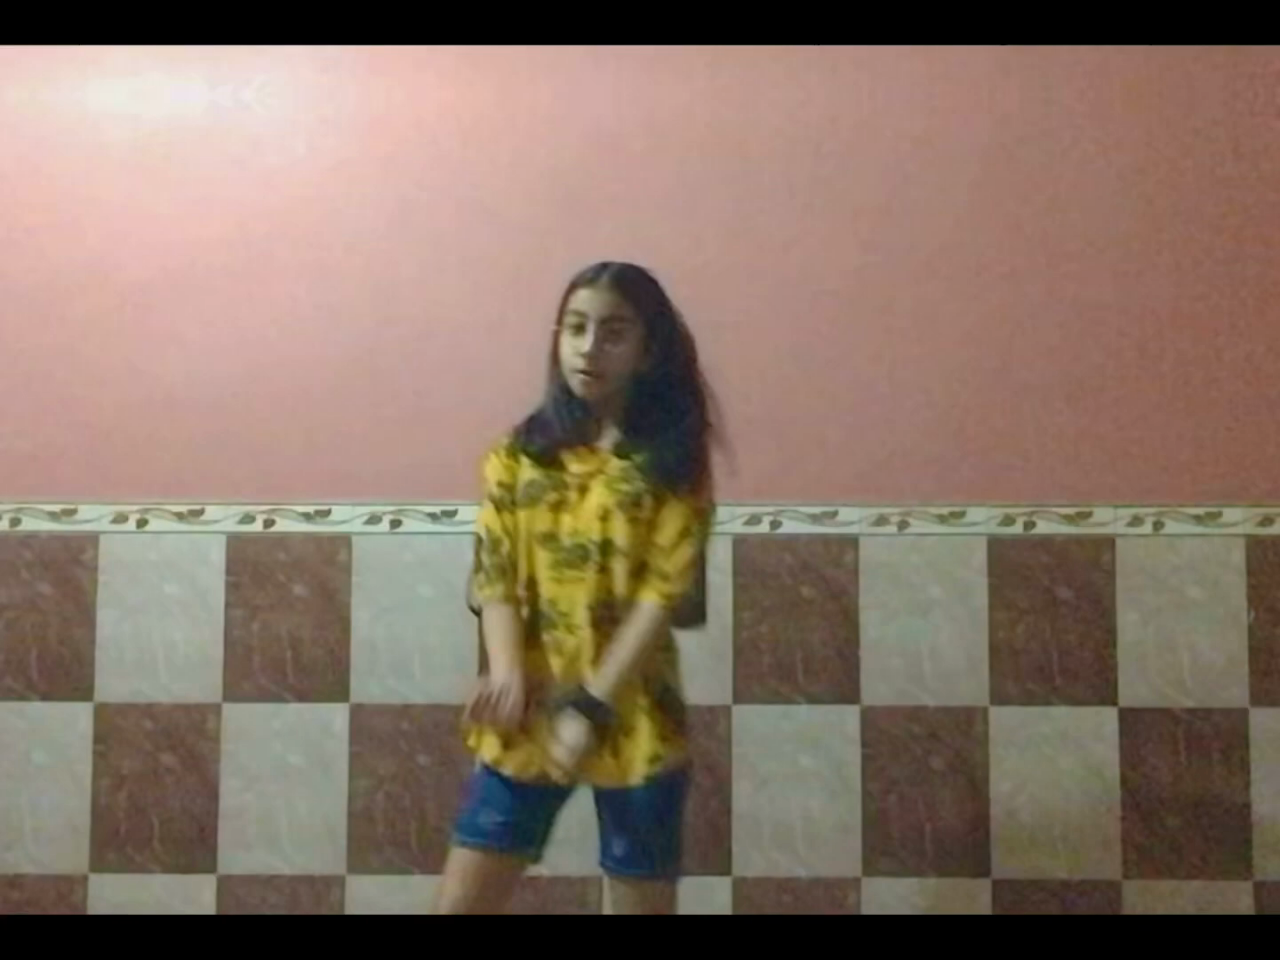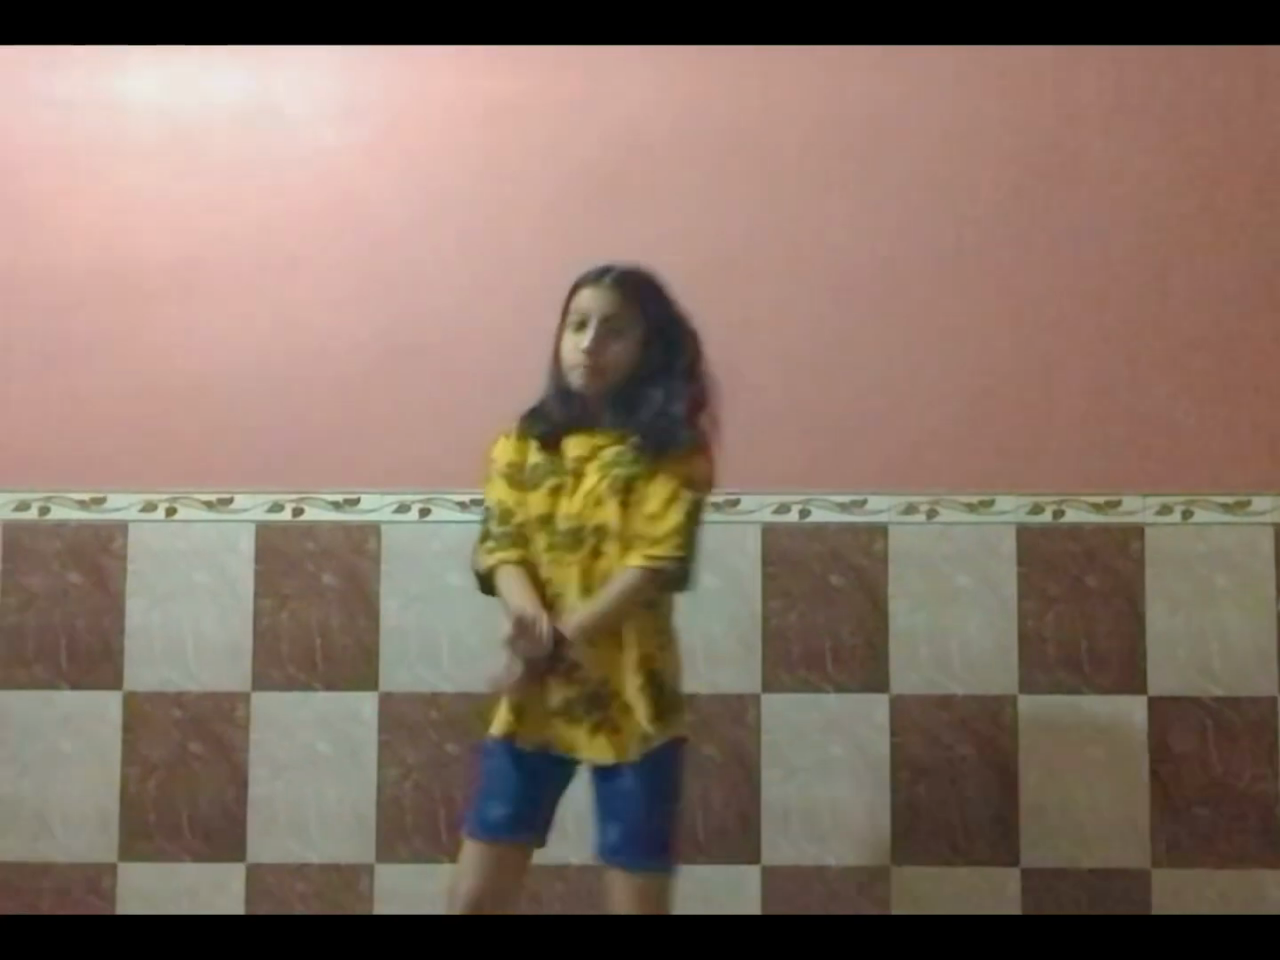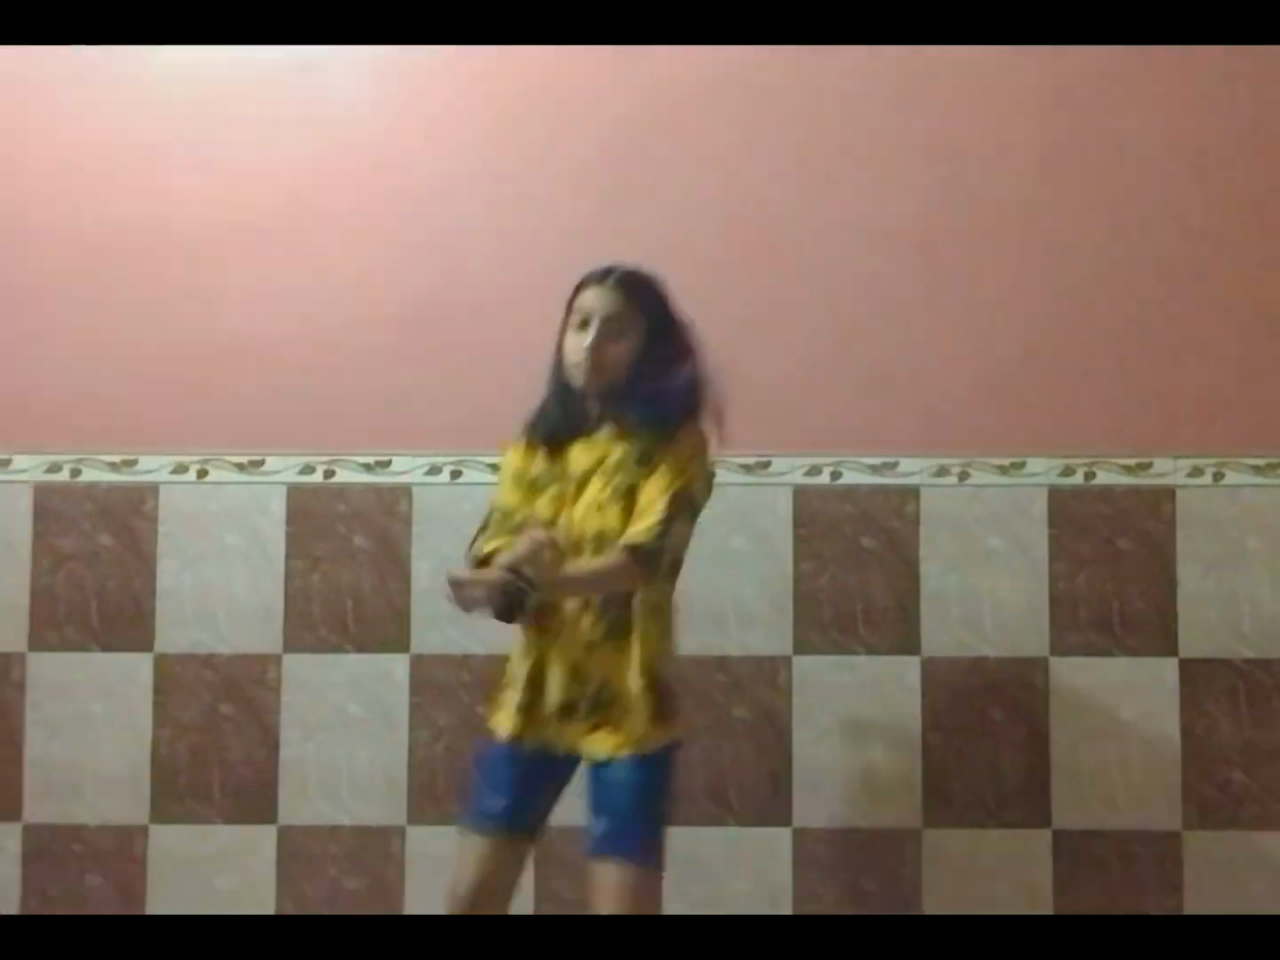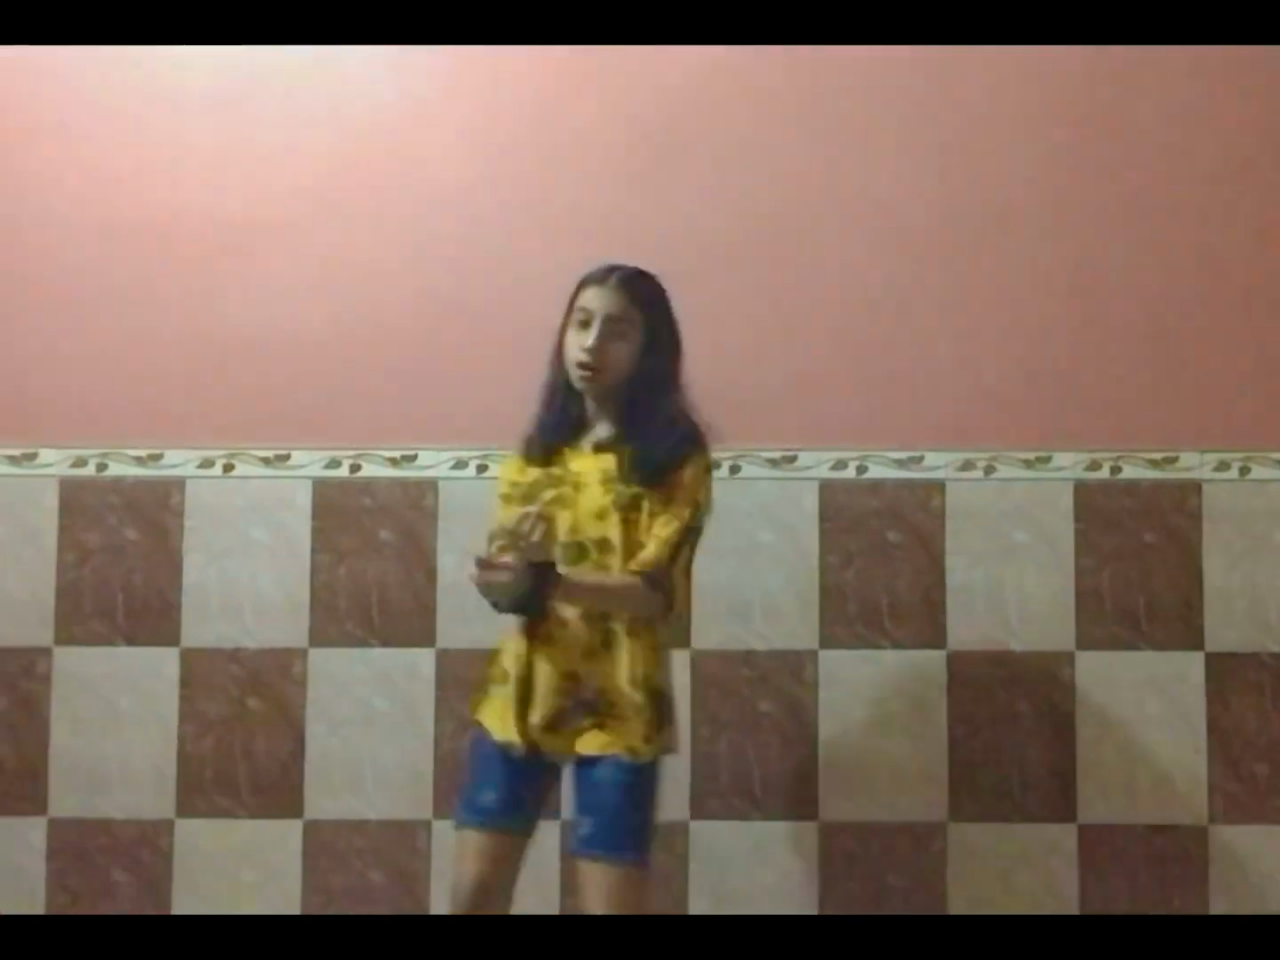
dt=0.1s
person 1, frame 1
left shoulder: (676, 464)
right shoulder: (516, 457)
left elbow: (665, 596)
right elbow: (491, 581)
left wrist: (592, 707)
right wrist: (504, 672)
left hip: (632, 720)
right hip: (525, 719)
left knee: (642, 919)
right knee: (459, 911)
person 1, frame 2
left shoulder: (673, 444)
right shoulder: (523, 444)
left elbow: (652, 568)
right elbow: (500, 554)
left wrist: (554, 646)
right wrist: (528, 620)
left hip: (627, 703)
right hip: (533, 704)
left knee: (640, 912)
right knee: (473, 902)
person 1, frame 3
left shoulder: (674, 441)
right shoulder: (535, 448)
left elbow: (637, 563)
right elbow: (490, 557)
left wrist: (521, 581)
right wrist: (512, 564)
left hip: (626, 704)
right hip: (533, 696)
left knee: (624, 911)
right knee: (471, 898)
person 1, frame 4
left shoulder: (675, 457)
right shoulder: (534, 455)
left elbow: (652, 593)
right elbow: (501, 577)
left wrist: (545, 581)
right wrist: (516, 568)
left hip: (620, 706)
right hip: (521, 697)
left knee: (612, 912)
right knee: (473, 895)
